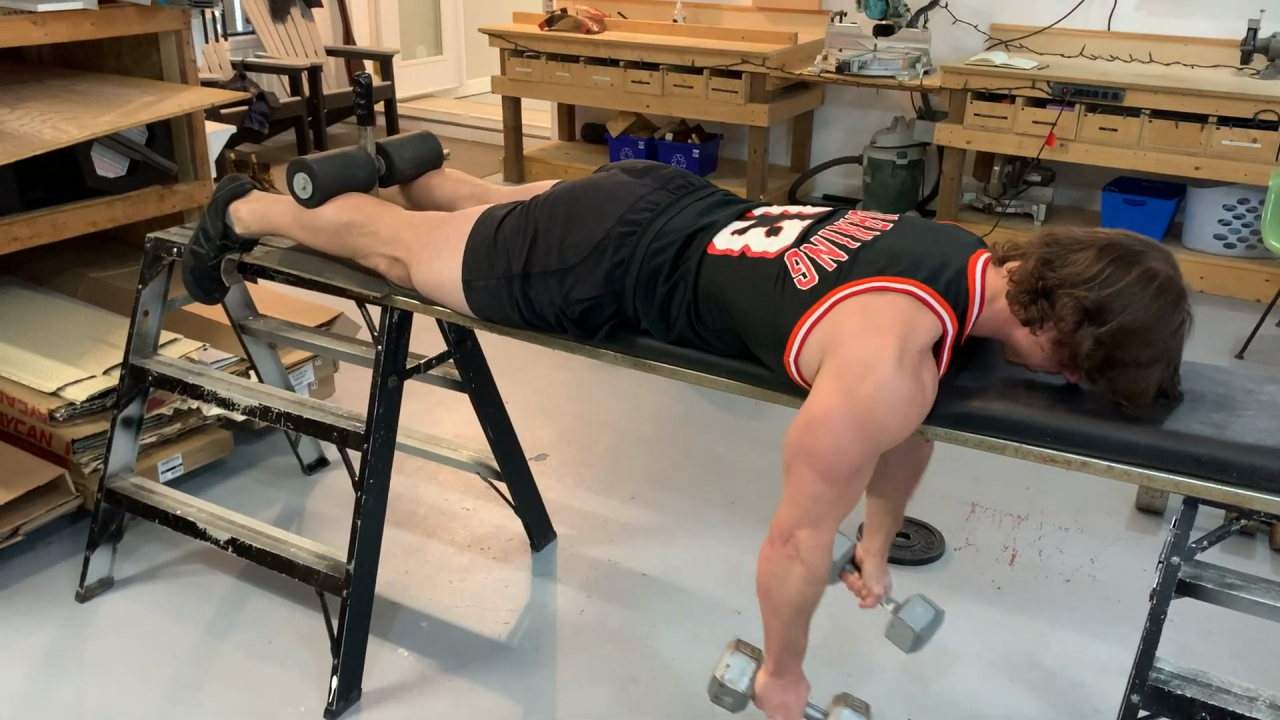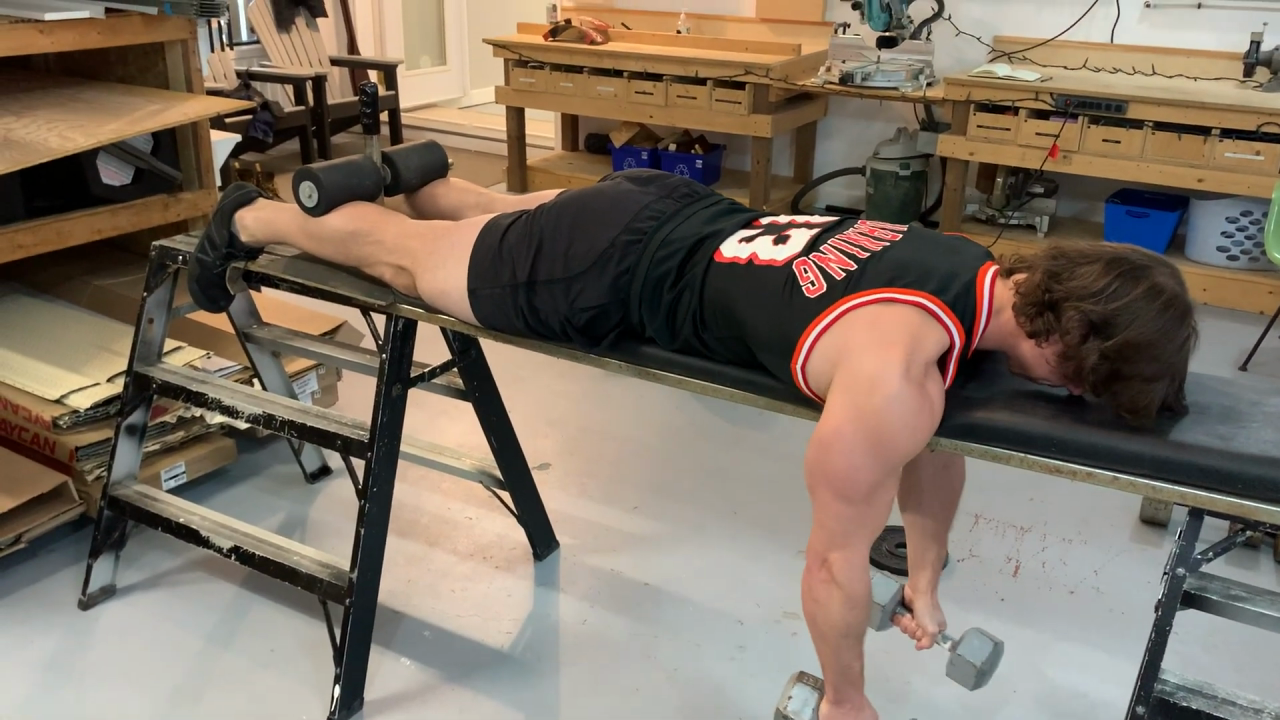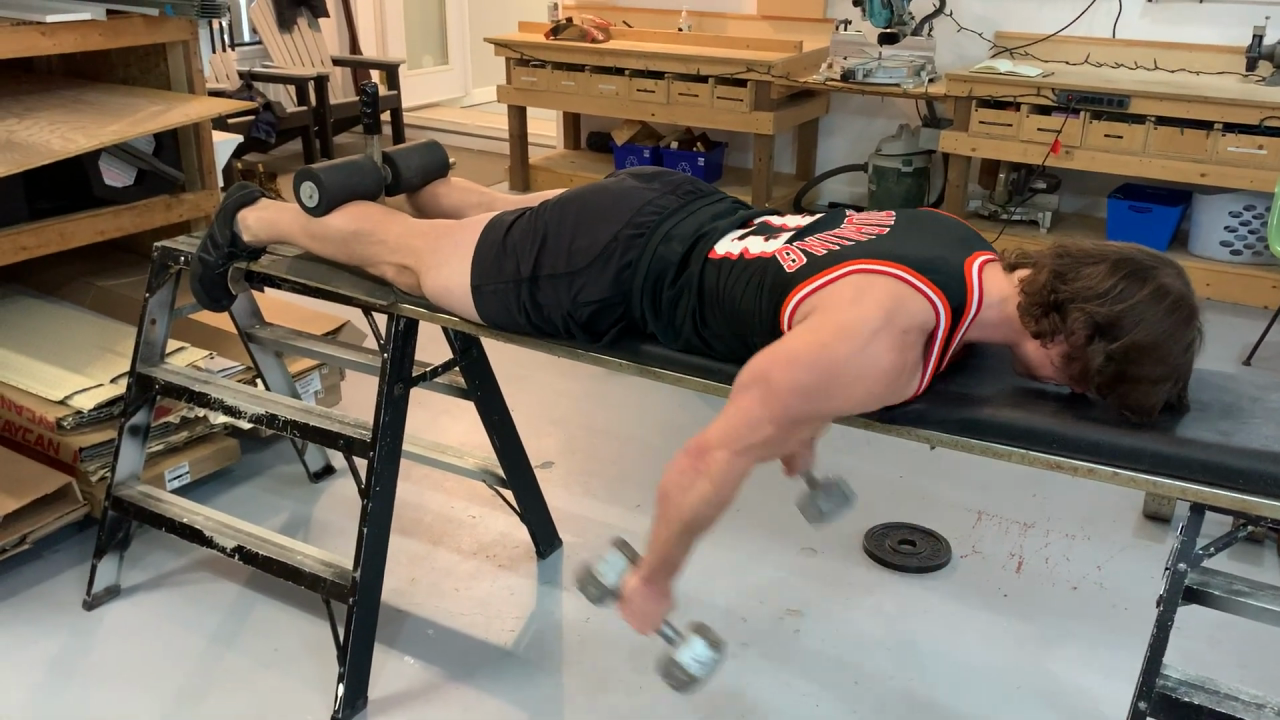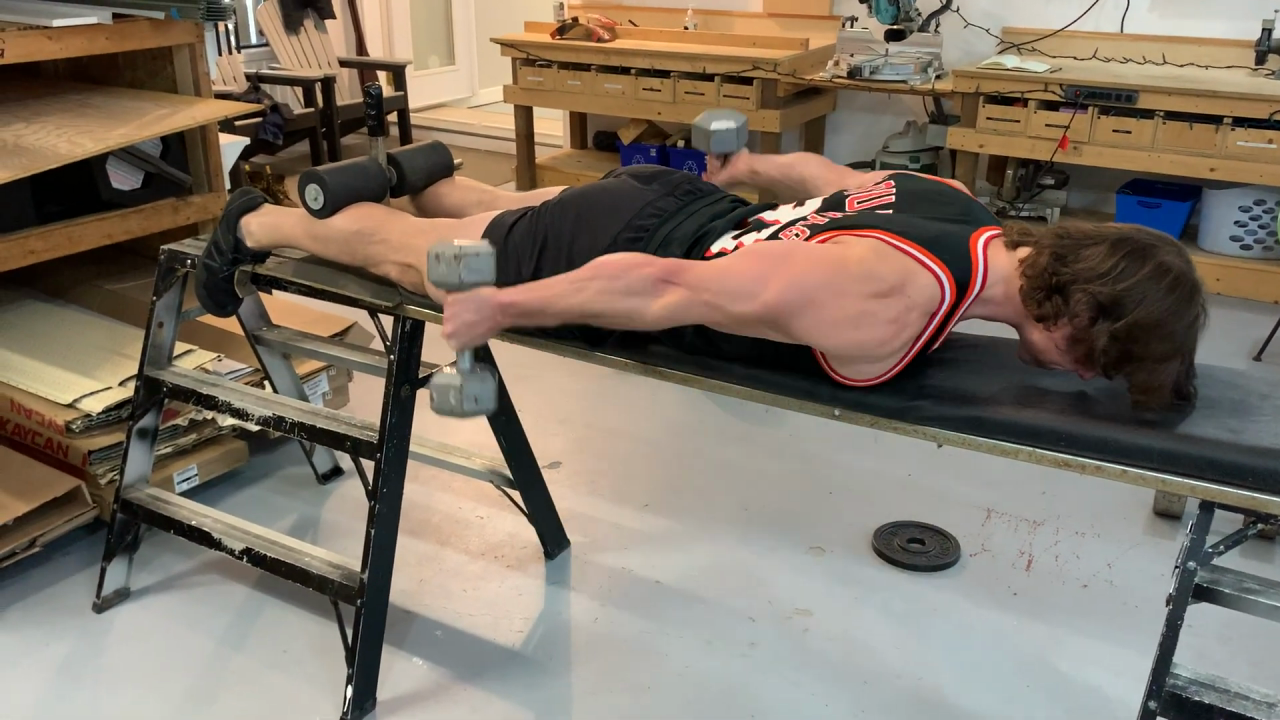
dt=0.5s
person 1, frame 1
left shoulder: (967, 255)
right shoulder: (889, 362)
left elbow: (906, 427)
right elbow: (795, 537)
left wrist: (878, 548)
left hip: (660, 201)
right hip: (601, 266)
left knee: (487, 202)
right knee: (398, 247)
right ankle: (244, 209)
person 1, frame 2
left shoulder: (975, 270)
right shoulder: (894, 373)
left elbow: (935, 441)
right elbow: (834, 558)
left wrist: (926, 579)
left hip: (667, 213)
right hip: (608, 276)
left knee: (496, 209)
right knee: (404, 256)
right ankle: (250, 221)
person 1, frame 3
left shoulder: (971, 251)
right shoulder: (881, 339)
right elbow: (715, 455)
left wrist: (802, 433)
right wrist: (653, 577)
left hip: (668, 213)
right hip: (611, 272)
left knee: (493, 209)
right knee: (406, 256)
right ankle: (253, 218)
person 1, frame 4
left shoulder: (957, 208)
right shoulder: (883, 310)
left elbow: (817, 171)
right elbow: (653, 293)
left wrist: (745, 168)
right wrist: (496, 310)
left hip: (667, 202)
right hip: (626, 247)
left knee: (495, 213)
right knee: (416, 259)
right ankle: (258, 226)
